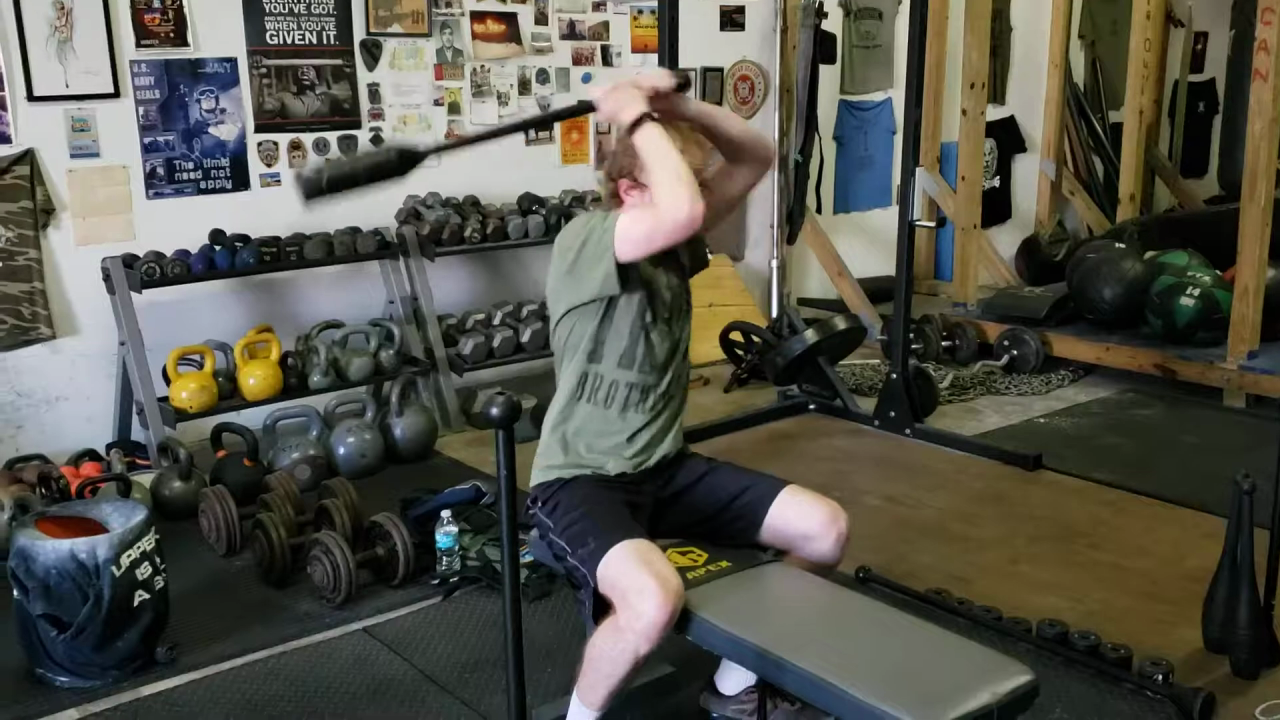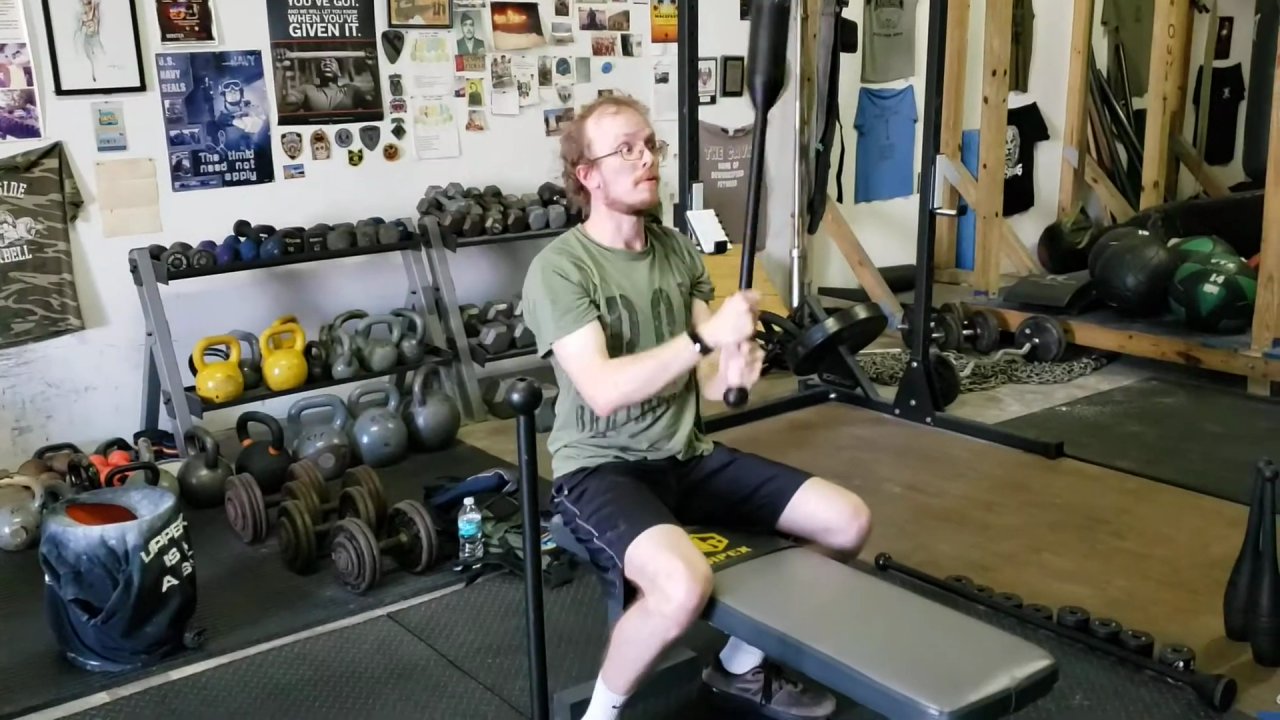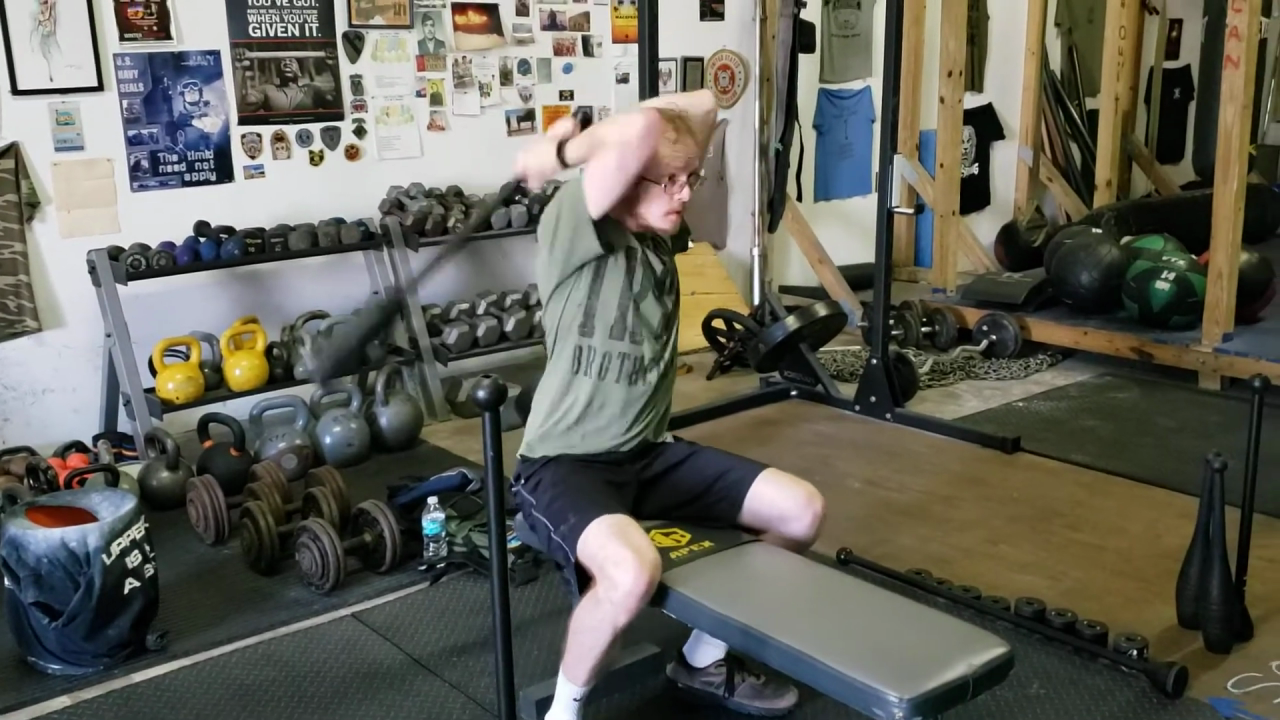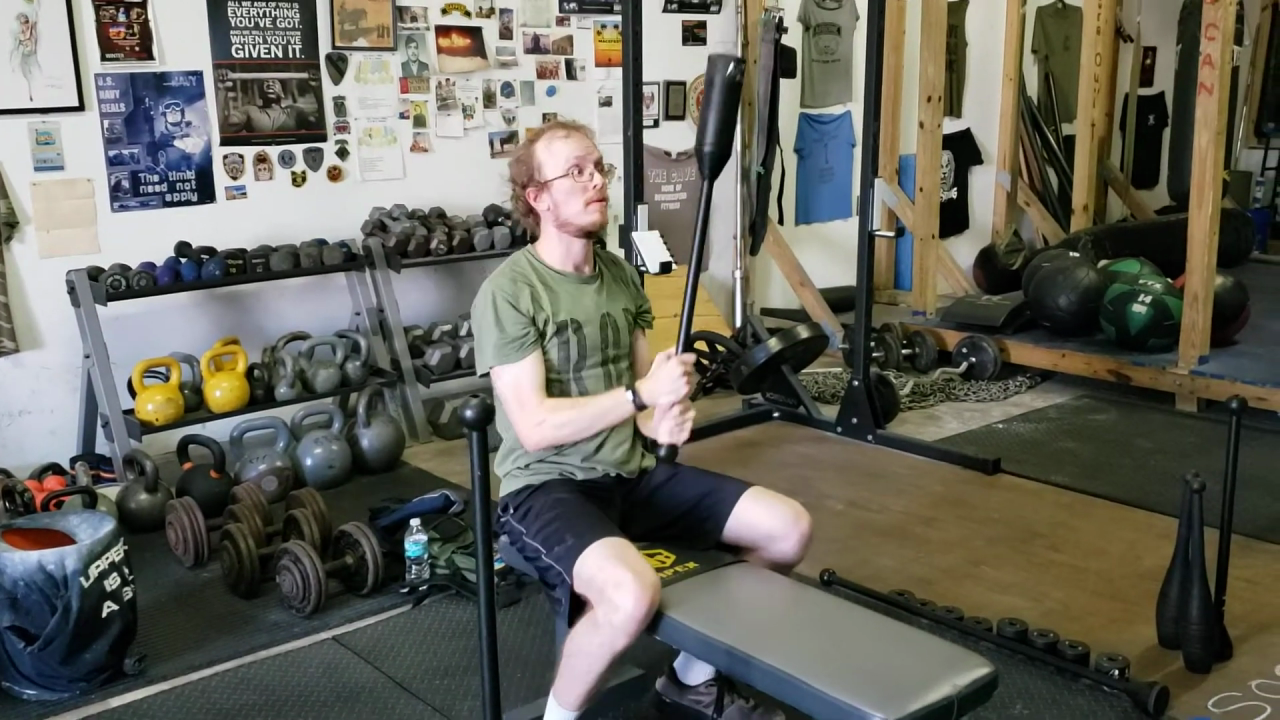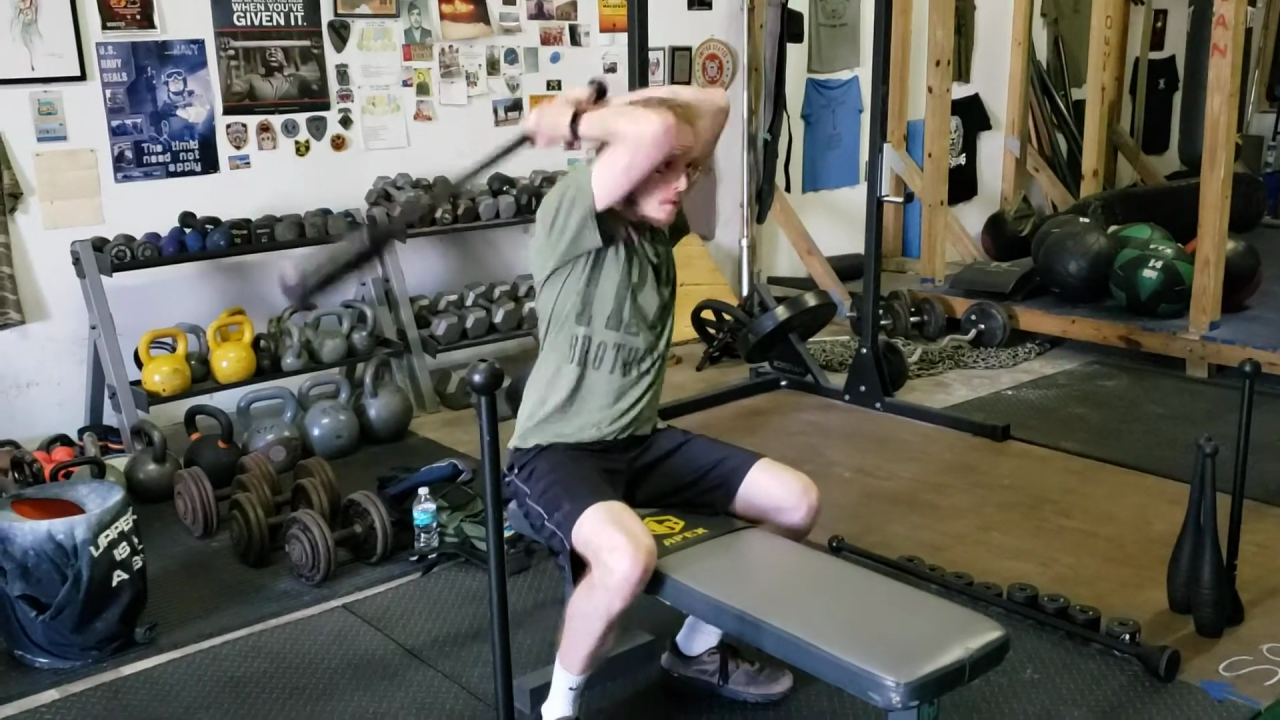
dt=1s
person 1, frame 1
left shoulder: (670, 239)
right shoulder: (586, 239)
left elbow: (758, 157)
right elbow: (683, 211)
left wrist: (677, 104)
right wrist: (644, 122)
left hip: (665, 467)
right hip: (580, 480)
left knee: (826, 528)
right knee: (653, 600)
person 1, frame 2
left shoulder: (678, 249)
right shoulder: (559, 267)
left elbow: (704, 379)
right elbow: (605, 390)
left wrist: (732, 367)
right wrist: (704, 337)
left hip: (687, 456)
right hip: (601, 469)
left knee: (847, 521)
right knee: (683, 584)
left ankle: (742, 664)
person 1, frame 3
left shoulder: (650, 219)
right shoulder: (575, 218)
left elbow: (698, 108)
right elbow: (641, 130)
left wrist: (572, 135)
right wrist: (573, 147)
left hip: (648, 451)
right hip: (565, 460)
left knee: (802, 510)
right knee: (631, 572)
left ankle: (705, 657)
person 1, frame 4
left shoulder: (620, 274)
right shoulder: (507, 292)
right elbow: (534, 427)
left wrist: (662, 414)
right wrist: (641, 393)
left hip: (631, 473)
right hip: (545, 488)
left knee: (788, 527)
right knee: (631, 593)
person 1, frame 5
left shoulder: (652, 217)
right shoulder: (574, 207)
left elbow: (713, 104)
right elbow: (650, 128)
left wrist: (591, 111)
right wrist: (587, 120)
left hip: (640, 440)
right hip: (557, 451)
left knee: (797, 502)
right knee: (625, 559)
left ankle: (698, 646)
